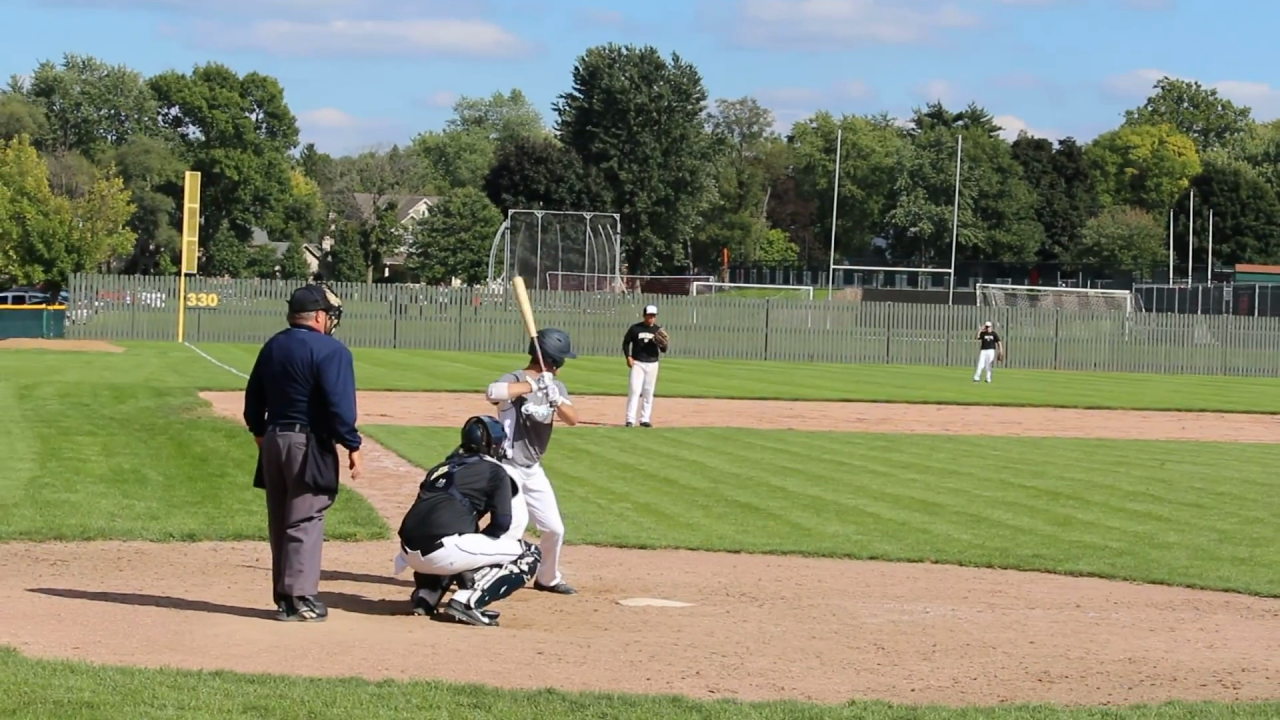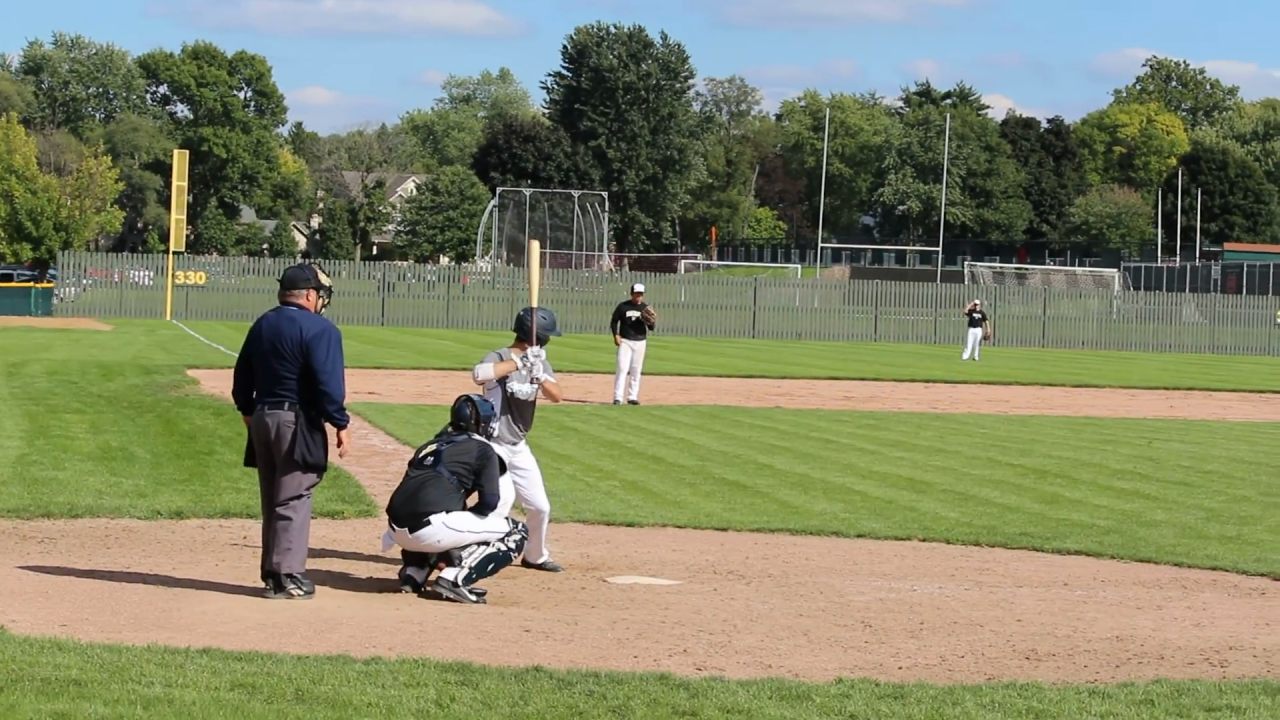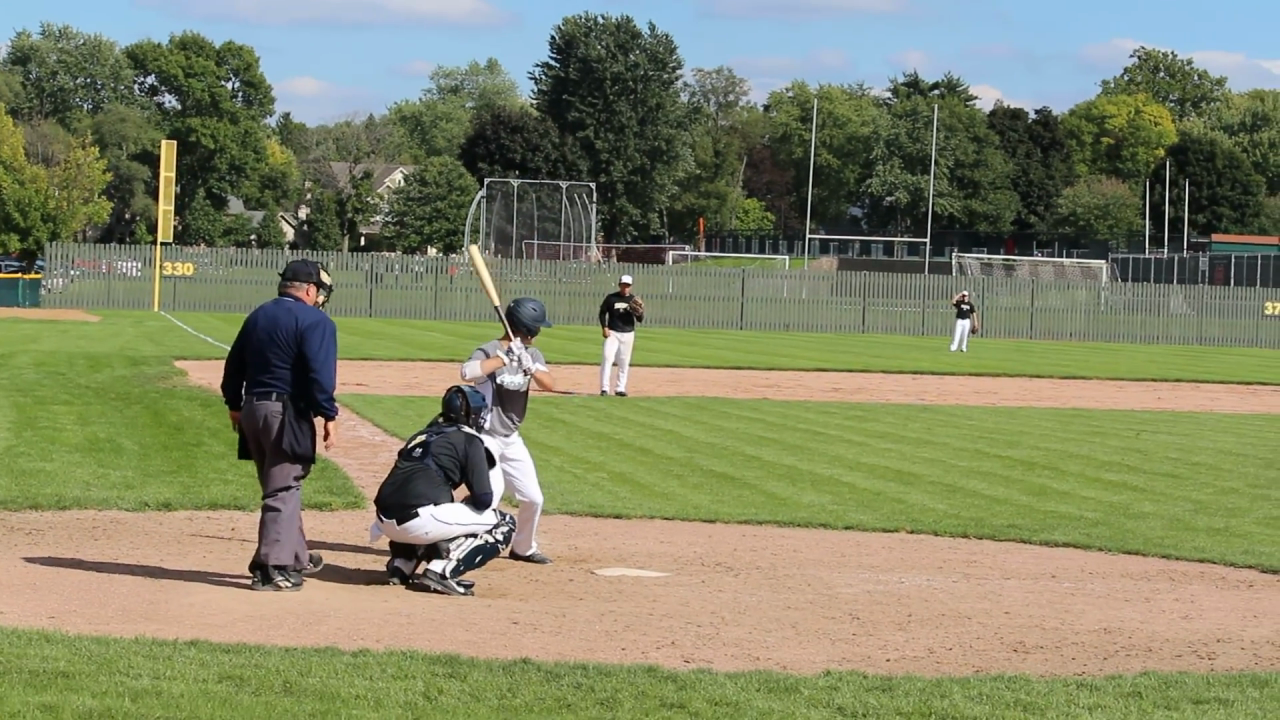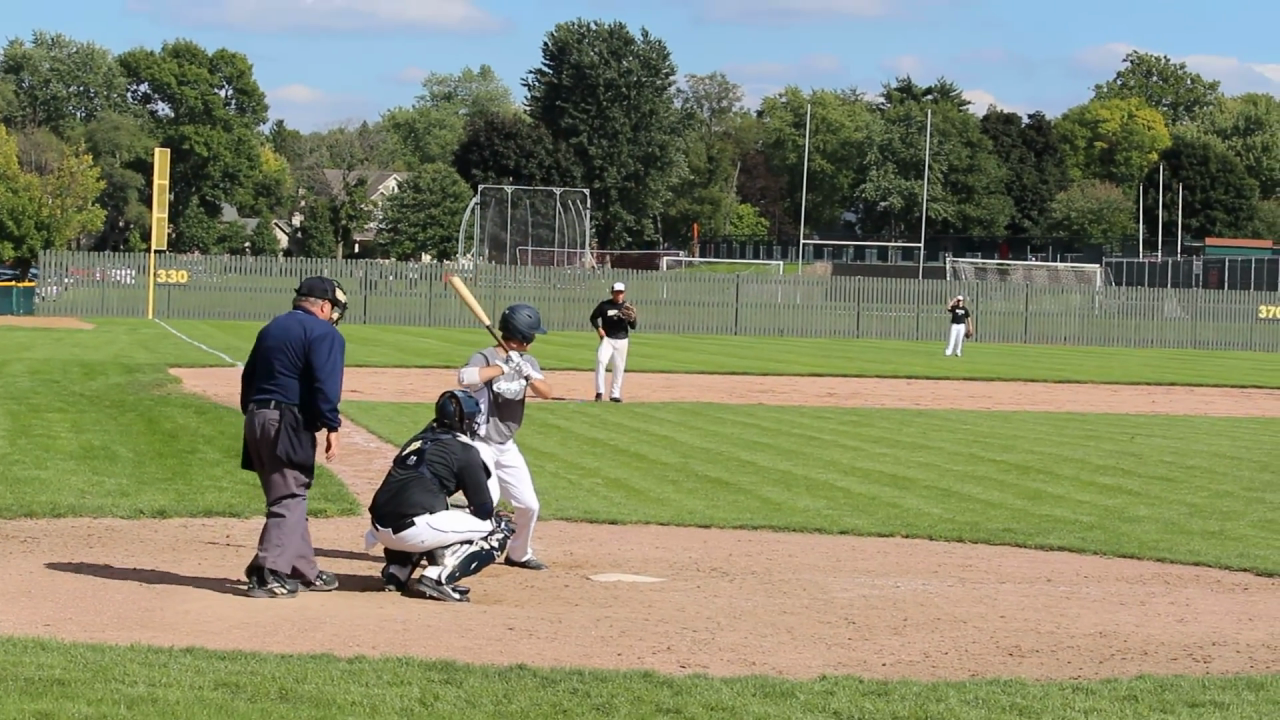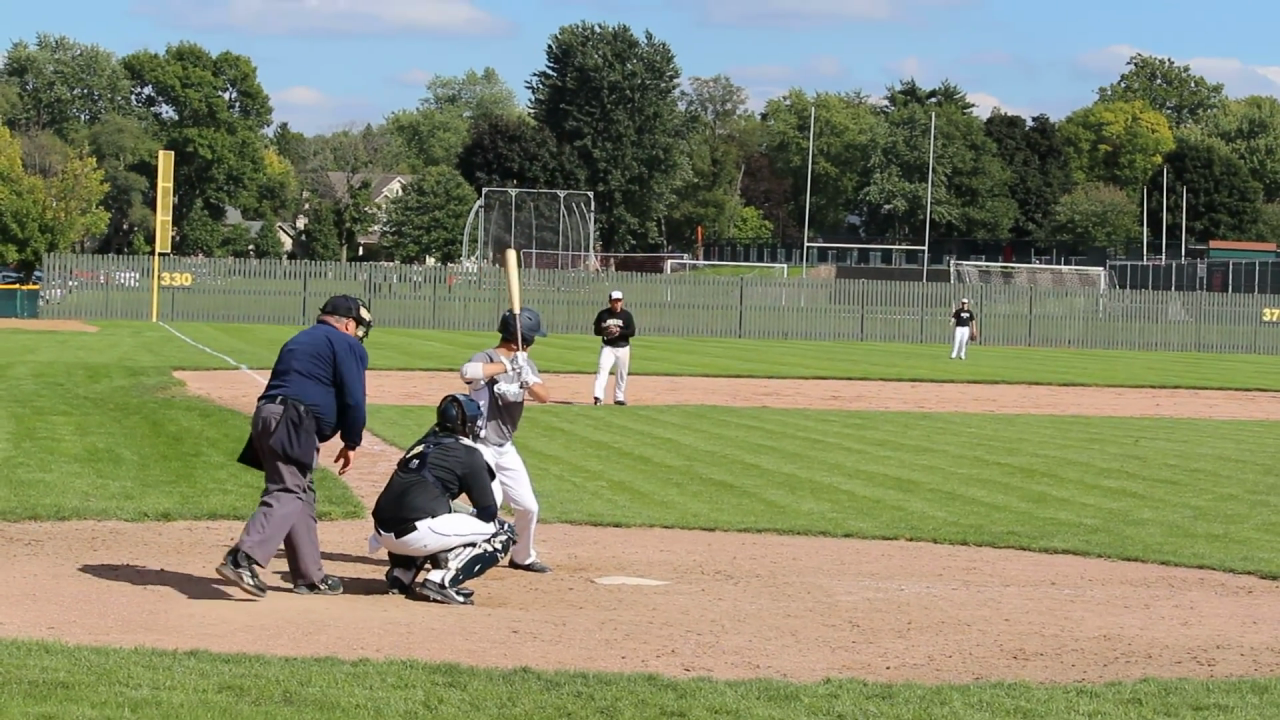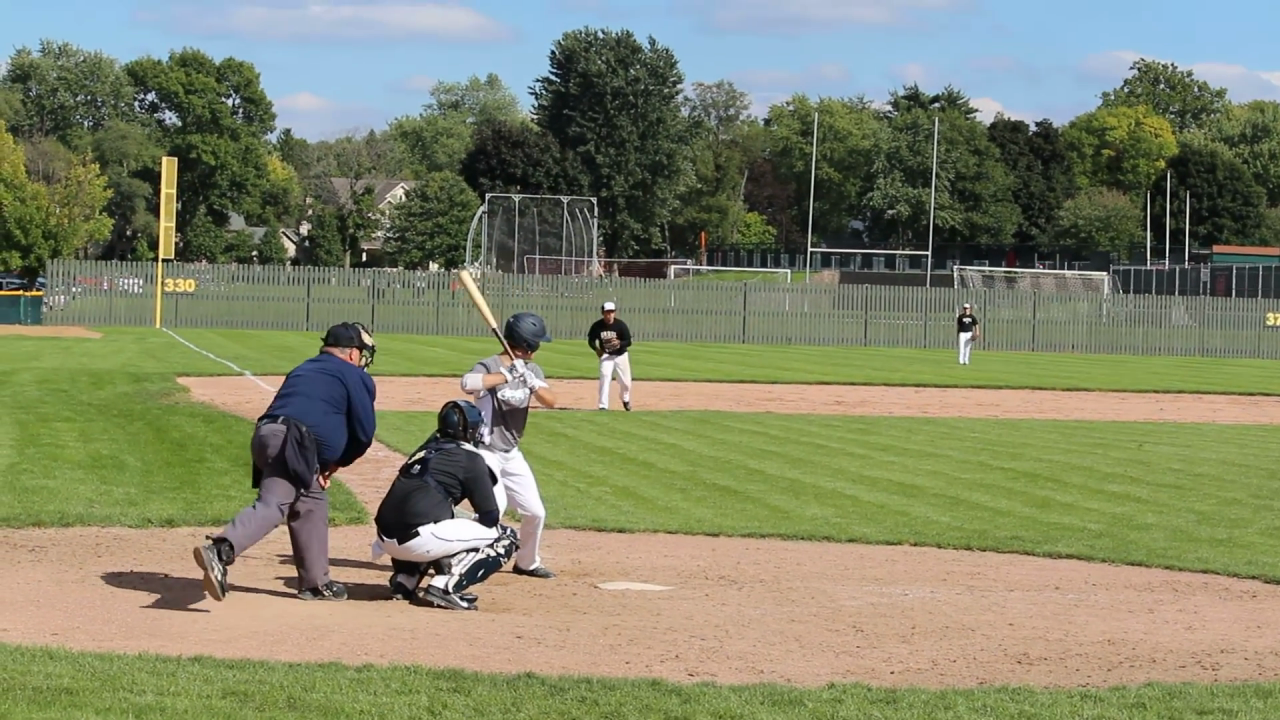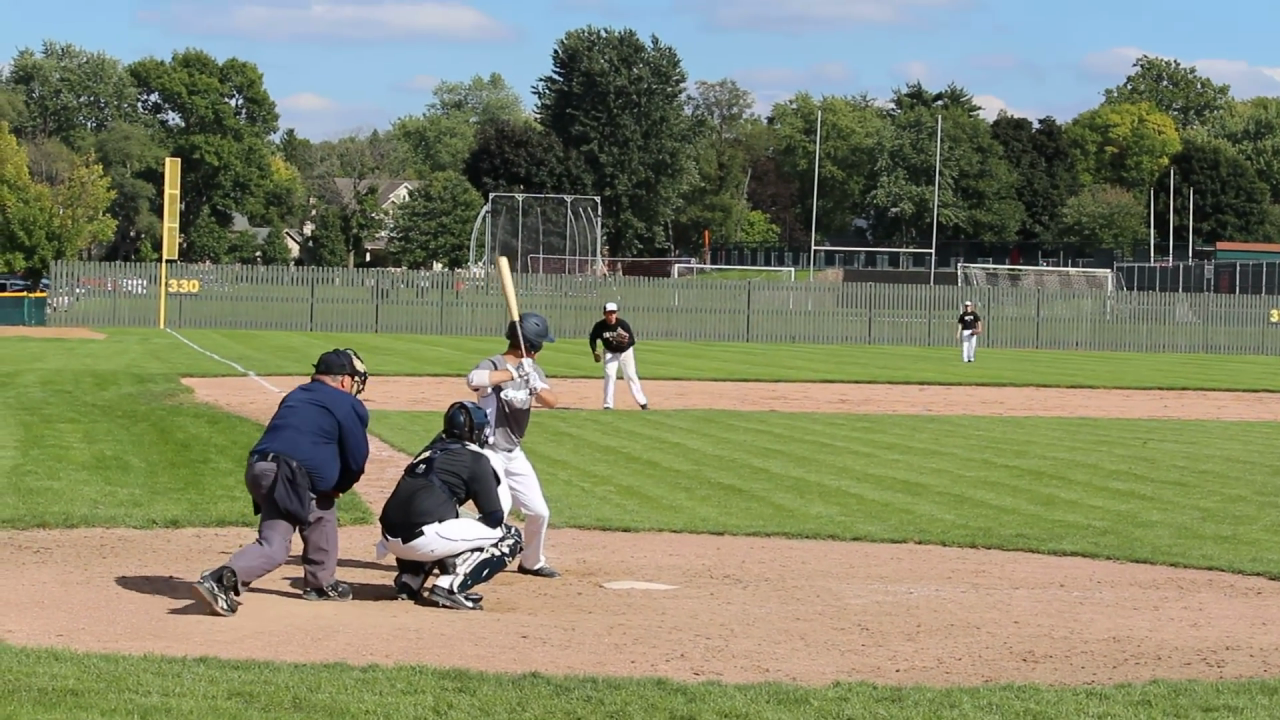
dt=0.3s
person 1, frame 1
left shoulder: (272, 346)
right shoulder: (331, 350)
left elbow: (254, 395)
right elbow: (340, 404)
left wrist: (259, 431)
right wrist: (352, 445)
left hip: (273, 441)
right hip: (310, 444)
left knee: (280, 522)
right knee: (305, 522)
left ankle: (284, 594)
right ankle: (298, 598)
person 1, frame 2
left shoulder: (262, 324)
right shoulder: (320, 329)
left elbow: (242, 373)
right elbow: (329, 382)
left wrist: (248, 410)
right wrist: (340, 424)
left hip: (263, 419)
right hip: (298, 423)
left knee: (273, 501)
right knee: (294, 500)
left ankle: (274, 570)
right ankle: (285, 576)
person 1, frame 3
left shoulder: (257, 316)
right shoulder: (315, 321)
left elbow: (234, 364)
right elbow: (320, 374)
left wrist: (234, 404)
right wrist: (328, 415)
left hip: (253, 410)
right hip: (288, 414)
left knee: (278, 489)
right knee: (283, 491)
left ankle: (296, 558)
right ankle: (272, 568)
person 1, frame 4
left shoulder: (271, 328)
right shoulder: (324, 333)
left elbow: (249, 376)
right elbow: (325, 385)
left wrist: (251, 414)
right wrist: (332, 427)
left hip: (257, 418)
right hip: (288, 422)
left knee: (288, 496)
right knee: (289, 500)
left ankle: (303, 572)
right ankle: (267, 574)
person 1, frame 5
left shoulder: (299, 340)
right shoulder: (348, 345)
right elbow: (353, 399)
right wrist: (351, 443)
left hip: (267, 415)
right hip: (293, 422)
left knee: (301, 498)
right knee: (286, 495)
left ankle: (309, 576)
right ankle: (242, 560)
person 1, frame 6
left shoulder: (304, 368)
right shoulder: (357, 378)
right elbow: (363, 433)
left wrist: (322, 464)
right wrist: (339, 462)
left hip: (267, 435)
right hip: (291, 442)
left knee: (311, 504)
right knee: (272, 506)
left ankle: (315, 584)
right ankle: (220, 550)
person 1, frame 7
left shoulder: (296, 395)
right shoulder: (349, 406)
right elbow: (355, 461)
left wrist: (328, 487)
right wrist: (338, 487)
left hip: (261, 468)
right hip: (285, 477)
left knee: (320, 509)
right knee: (273, 545)
left ankle: (321, 583)
right ankle: (220, 581)
person 2, frame 1
left shoulder: (556, 386)
right shoulder: (515, 379)
left elbow: (572, 419)
right elbow: (492, 392)
left wrist: (556, 400)
right wrist: (533, 384)
left hip: (533, 469)
right hip: (507, 467)
left knee: (554, 528)
right knee: (514, 524)
left ankle: (547, 578)
person 2, frame 2
left shoulder: (540, 362)
right shoulder: (500, 357)
left elbow: (556, 396)
right elbow: (479, 374)
left wrist: (540, 377)
right wrist: (519, 362)
left hip: (519, 446)
right hip: (493, 445)
left knee: (540, 505)
right knee: (501, 502)
left ankle: (535, 556)
person 2, frame 3
left shoulder: (532, 353)
right shoulder: (488, 350)
left elbow: (550, 385)
right elbow: (467, 372)
left wrist: (530, 367)
right wrist: (505, 357)
left hip: (512, 439)
right hip: (485, 437)
left knee: (533, 498)
right knee: (490, 494)
left ankle: (523, 548)
person 2, frame 4
left shoulder: (527, 361)
right shoulder: (484, 357)
left elbow: (546, 393)
right elbow: (463, 378)
left wrist: (529, 376)
right wrist: (504, 366)
left hip: (507, 446)
right hip: (479, 444)
left knee: (529, 504)
left ankle: (518, 554)
person 2, frame 5
left shoulder: (525, 363)
right shoulder: (486, 358)
left elbow: (544, 397)
right elbow: (466, 372)
left wrist: (528, 380)
right wrist: (508, 365)
left hip: (505, 447)
right hip: (479, 446)
left knee: (528, 506)
left ankle: (522, 556)
person 2, frame 6
left shoulder: (532, 370)
right shoulder: (489, 365)
left elbow: (551, 402)
right elbow: (467, 384)
left wrist: (534, 385)
right wrist: (508, 375)
left hip: (512, 453)
right hip: (485, 452)
left knee: (535, 511)
right knee: (494, 507)
left ankle: (527, 562)
person 2, frame 7
left shoulder: (533, 370)
right shoulder: (493, 364)
left elbow: (551, 402)
right elbow: (473, 380)
left wrist: (536, 387)
right wrist: (514, 372)
left hip: (514, 453)
right hip: (488, 452)
left knee: (539, 511)
left ankle: (531, 562)
person 3, frame 1
left shoulder: (443, 467)
right shoulder: (494, 471)
right elbow: (502, 522)
right wrist: (479, 540)
left hip: (411, 550)
right hip: (441, 550)
right knee: (529, 555)
left ankle: (425, 595)
right ankle: (467, 602)
person 3, frame 2
left shoulder: (432, 445)
right shoulder: (482, 449)
right elbow: (489, 501)
right wrist: (467, 517)
left hip: (398, 529)
right hip: (428, 527)
right knee: (516, 532)
left ankle: (413, 573)
right ankle: (454, 579)
person 3, frame 3
left shoulder: (423, 435)
right shoulder: (469, 441)
right elbow: (483, 499)
left hip: (386, 520)
right hip: (416, 519)
right knee: (504, 524)
left ankle: (401, 565)
right ankle: (442, 572)
person 3, frame 4
left shoulder: (418, 440)
right shoulder: (464, 450)
right elbow: (484, 510)
left hip: (381, 527)
right hip: (411, 529)
right knee: (499, 531)
left ankle: (396, 571)
right ankle: (438, 577)
person 3, frame 5
left shoulder: (423, 445)
right shoulder: (468, 453)
right elbow: (488, 512)
left hip: (385, 531)
right hip: (415, 533)
right knee: (502, 533)
left ankle: (400, 575)
right ankle: (442, 582)
person 3, frame 6
left shoulder: (424, 451)
right shoulder: (469, 458)
right elbow: (489, 517)
left hip: (388, 538)
right hip: (418, 539)
right knee: (505, 539)
left ankle: (404, 580)
right ankle: (445, 587)
person 3, frame 7
left shoulder: (431, 451)
right shoulder: (475, 459)
right elbow: (493, 517)
left hip: (393, 538)
right hip: (422, 538)
right knee: (509, 538)
left ankle: (409, 581)
right ankle: (449, 588)
